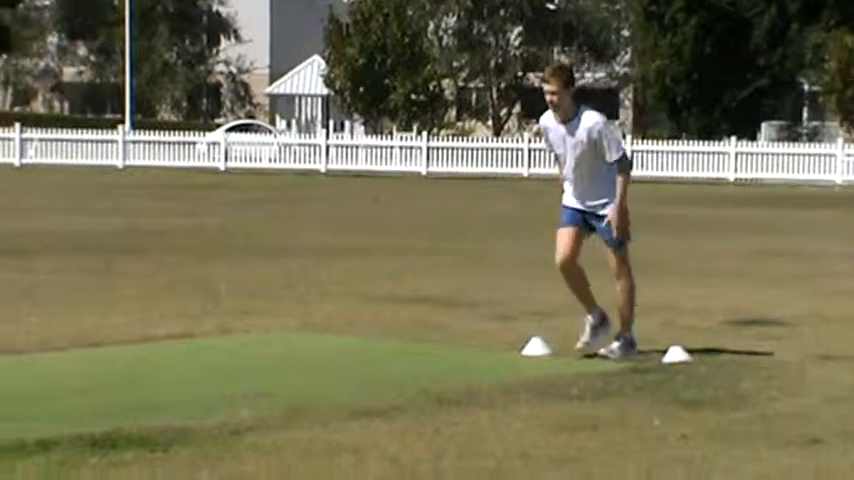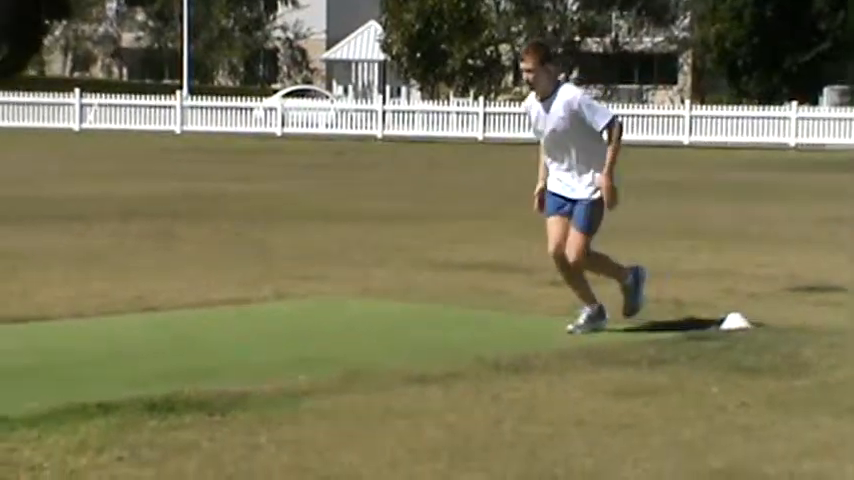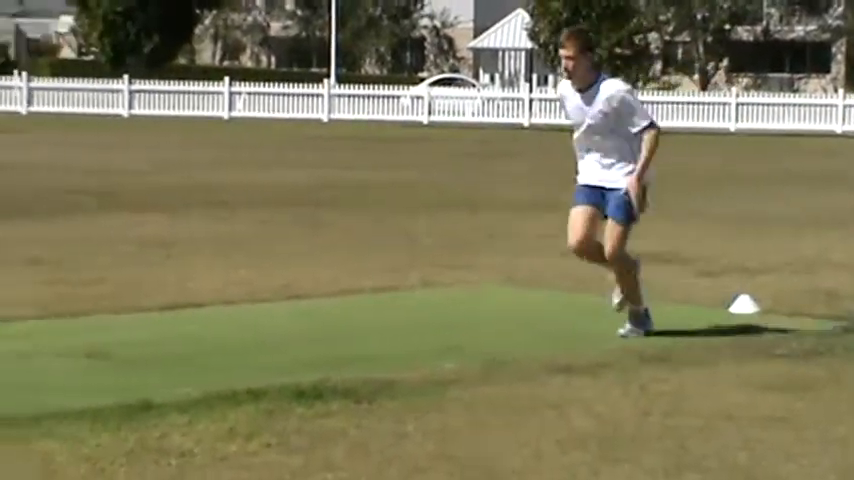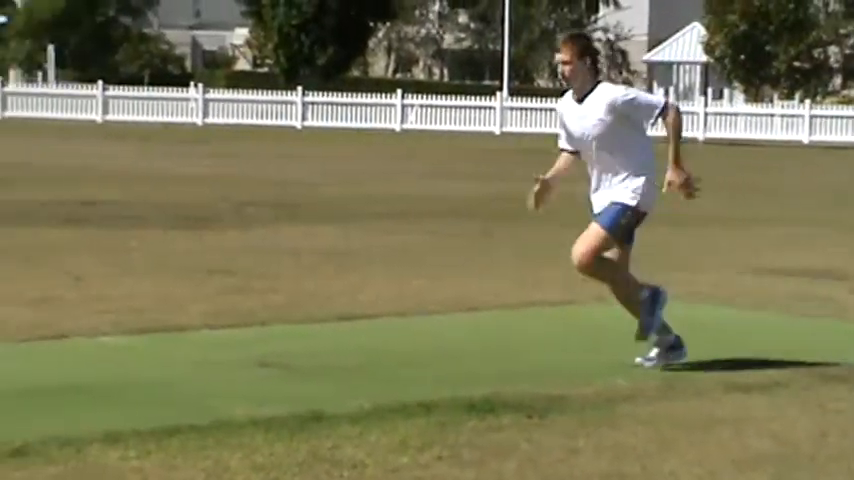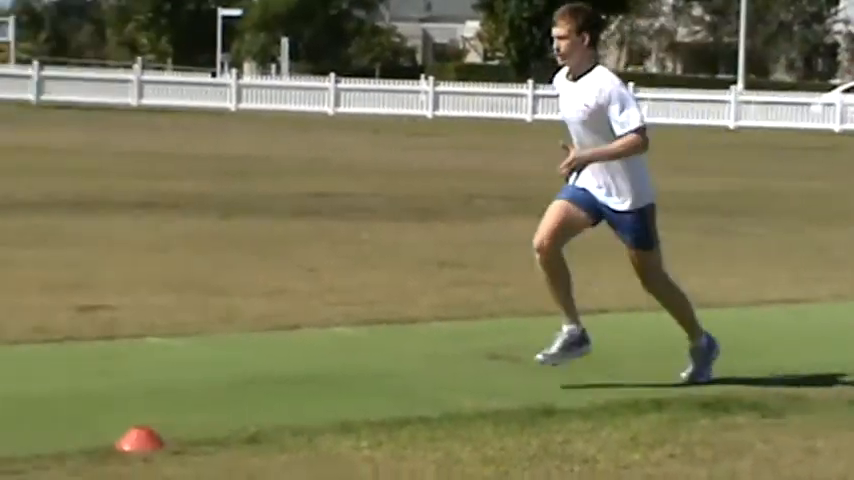
dt=0.4s
person 1, frame 1
left shoulder: (594, 123)
right shoulder: (546, 123)
left elbow: (623, 163)
left wrist: (621, 206)
right wrist: (565, 190)
left hip: (607, 203)
right hip: (574, 201)
left knee: (619, 267)
right knee: (564, 260)
left ankle: (625, 337)
right ankle: (596, 316)
person 1, frame 2
left shoulder: (574, 98)
right shoulder: (531, 104)
left elbow: (614, 126)
left wrist: (607, 175)
right wrist: (541, 182)
left hip: (590, 185)
right hip: (559, 185)
left knee: (576, 257)
right knee: (556, 251)
left ankle: (629, 277)
right ankle: (592, 310)
person 1, frame 3
left shoulder: (615, 92)
right shoulder: (565, 91)
left elbow: (651, 132)
left wrist: (639, 177)
left hip: (623, 178)
right hip: (589, 177)
left knee: (613, 251)
right knee: (577, 244)
left ankle: (639, 313)
right ankle: (626, 270)
person 1, frame 4
left shoulder: (616, 97)
right shoulder: (565, 107)
left elbow: (670, 110)
right elbow: (570, 154)
left wrist: (675, 166)
right wrist: (547, 180)
left hip: (632, 193)
right hip: (604, 194)
left knee: (583, 258)
right knee: (618, 277)
left ankle: (646, 295)
right ankle: (667, 341)
person 1, frame 5
left shoulder: (609, 86)
right shoulder: (561, 81)
left elbow: (640, 140)
left wrist: (587, 156)
left hip: (626, 191)
right hip: (587, 184)
left knee: (650, 278)
right knee: (543, 244)
left ankle: (701, 345)
right ankle: (573, 331)
